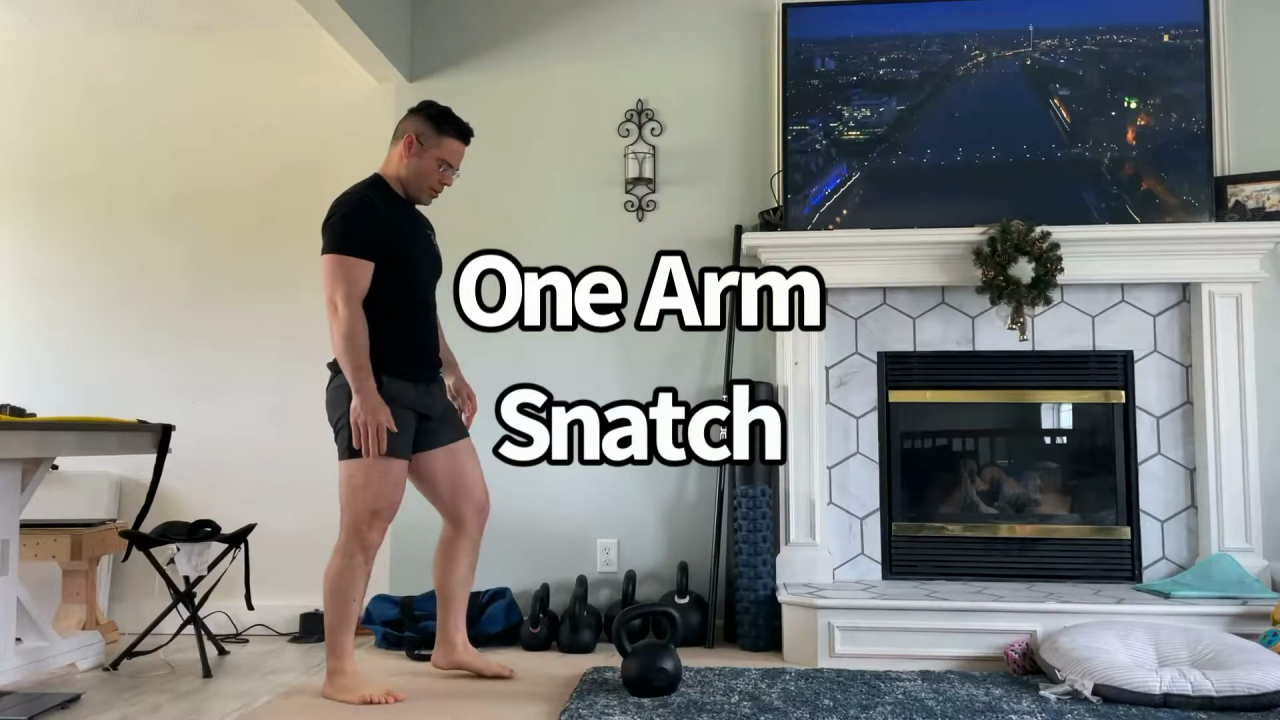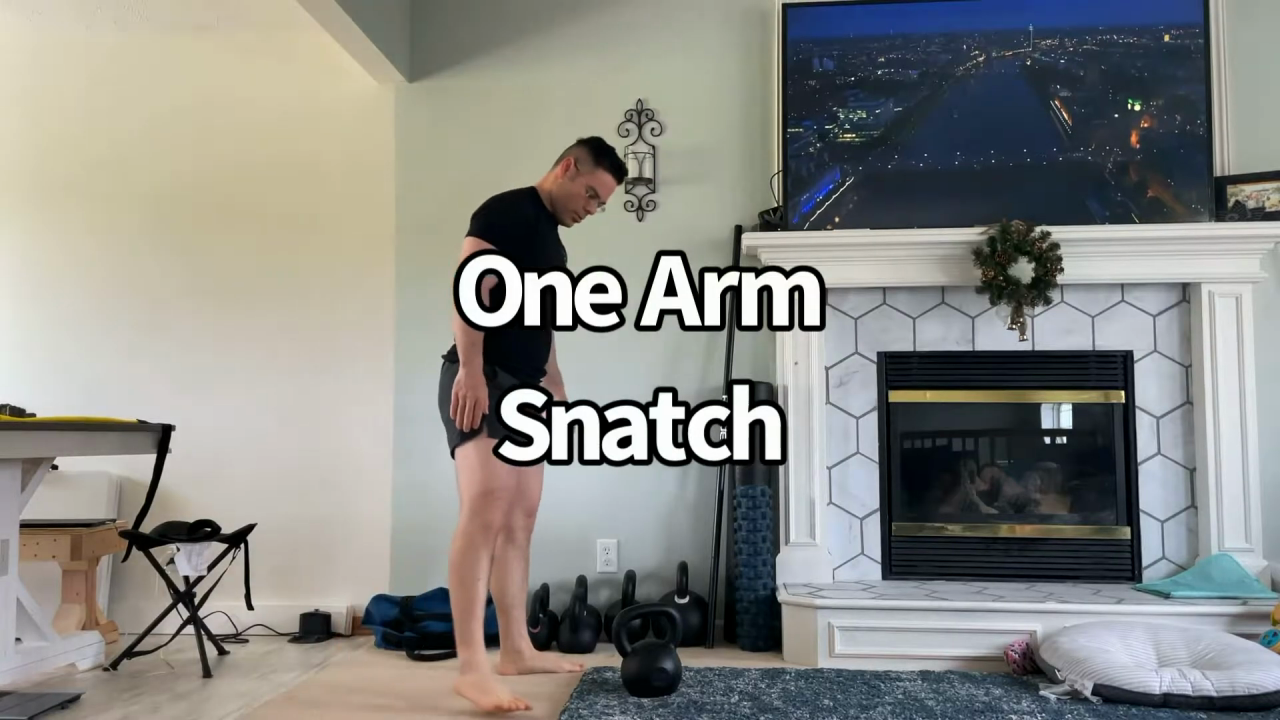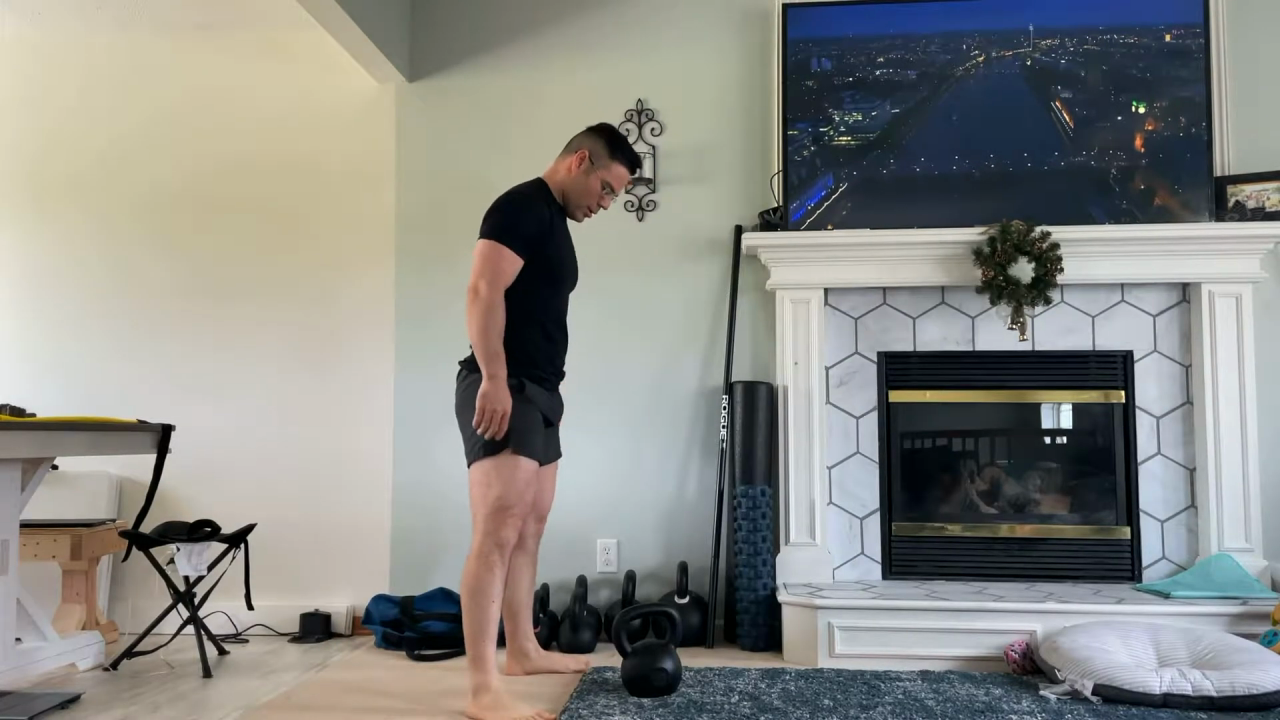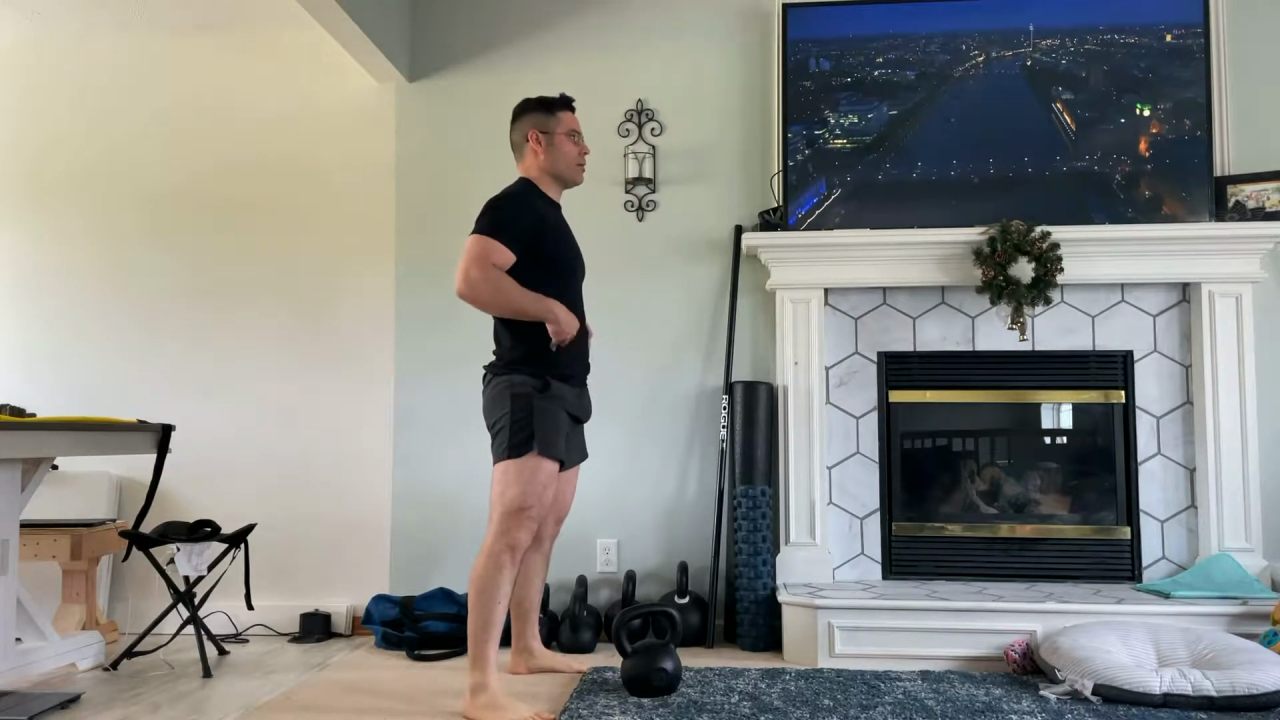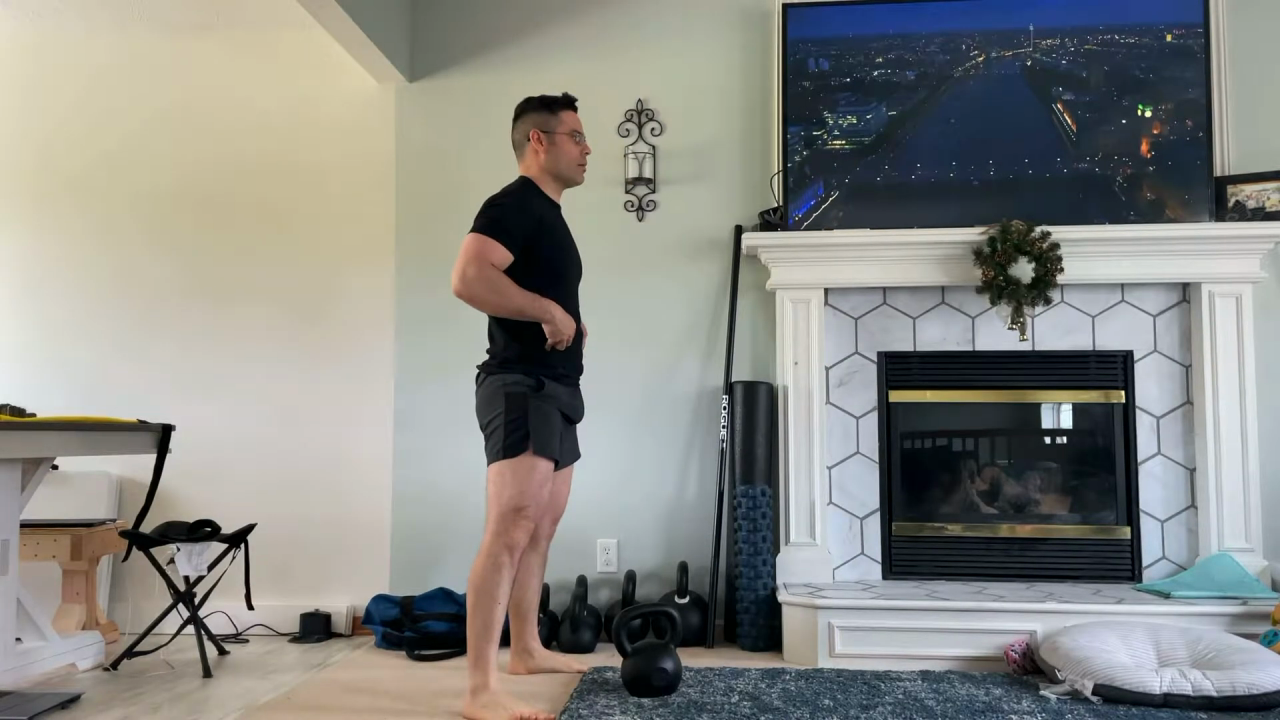
dt=1s
person 1, frame 1
left shoulder: (417, 221)
right shoulder: (357, 209)
right elbow: (343, 307)
left wrist: (453, 373)
right wrist: (363, 393)
left hip: (426, 392)
right hip: (376, 395)
left knee: (471, 509)
right knee: (364, 532)
left ankle: (452, 644)
right ankle: (338, 671)
person 1, frame 2
left shoulder: (551, 239)
right shoulder: (507, 211)
right elbow: (469, 289)
left wrist: (556, 388)
right wrist: (470, 368)
left hip: (522, 388)
right hip: (482, 382)
left knee: (519, 521)
right knee: (486, 512)
left ankle: (516, 648)
right ankle: (472, 666)
person 1, frame 3
left shoulder: (556, 222)
right shoulder: (521, 206)
right elbow: (482, 292)
right wrist: (493, 379)
left hip: (535, 394)
right hip: (501, 393)
left knee: (528, 530)
right knee: (497, 534)
left ankle: (523, 650)
person 1, frame 4
left shoulder: (549, 213)
right shoulder: (514, 204)
right elbow: (472, 280)
left wrist: (573, 322)
right wrist: (551, 310)
left hip: (561, 389)
right hip: (527, 388)
left knee: (544, 529)
right knee: (512, 532)
left ankle: (528, 649)
person 1, frame 5
left shoulder: (549, 214)
right shoulder: (513, 203)
right elbow: (468, 278)
left wrist: (570, 322)
right wrist: (548, 310)
left hip: (555, 389)
right hip: (521, 388)
left knee: (541, 528)
right knee: (510, 532)
left ankle: (526, 649)
